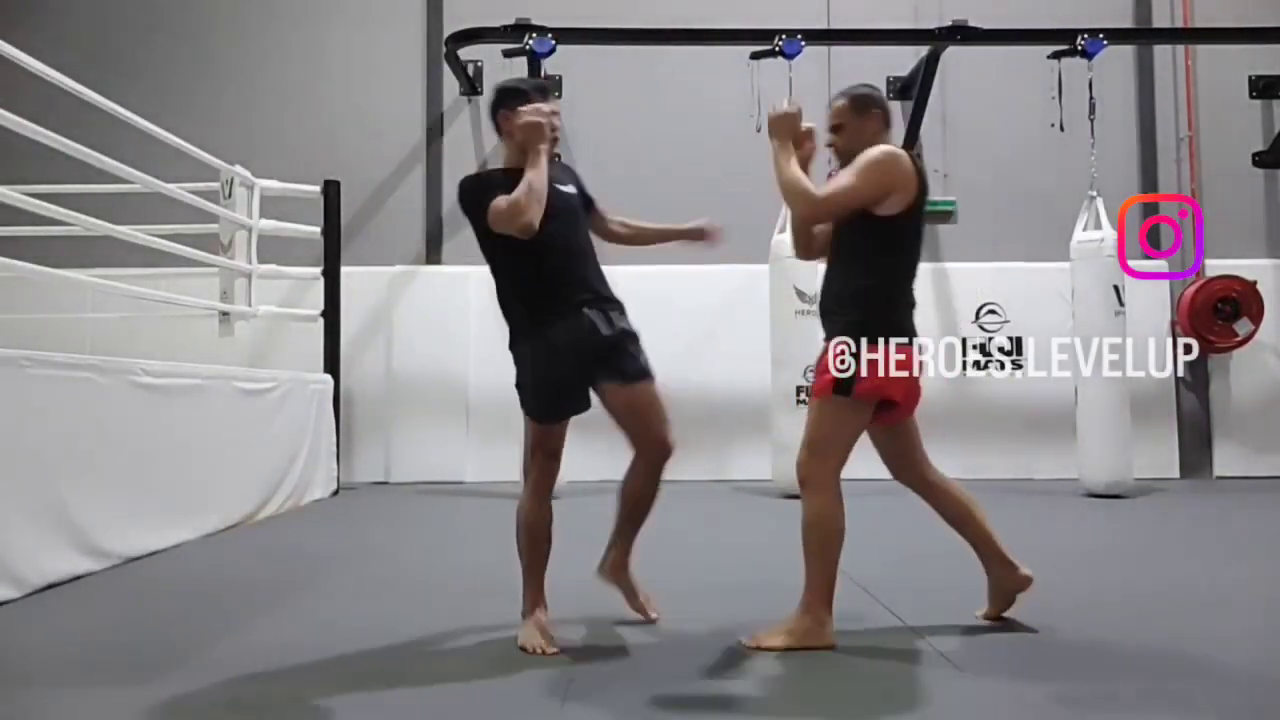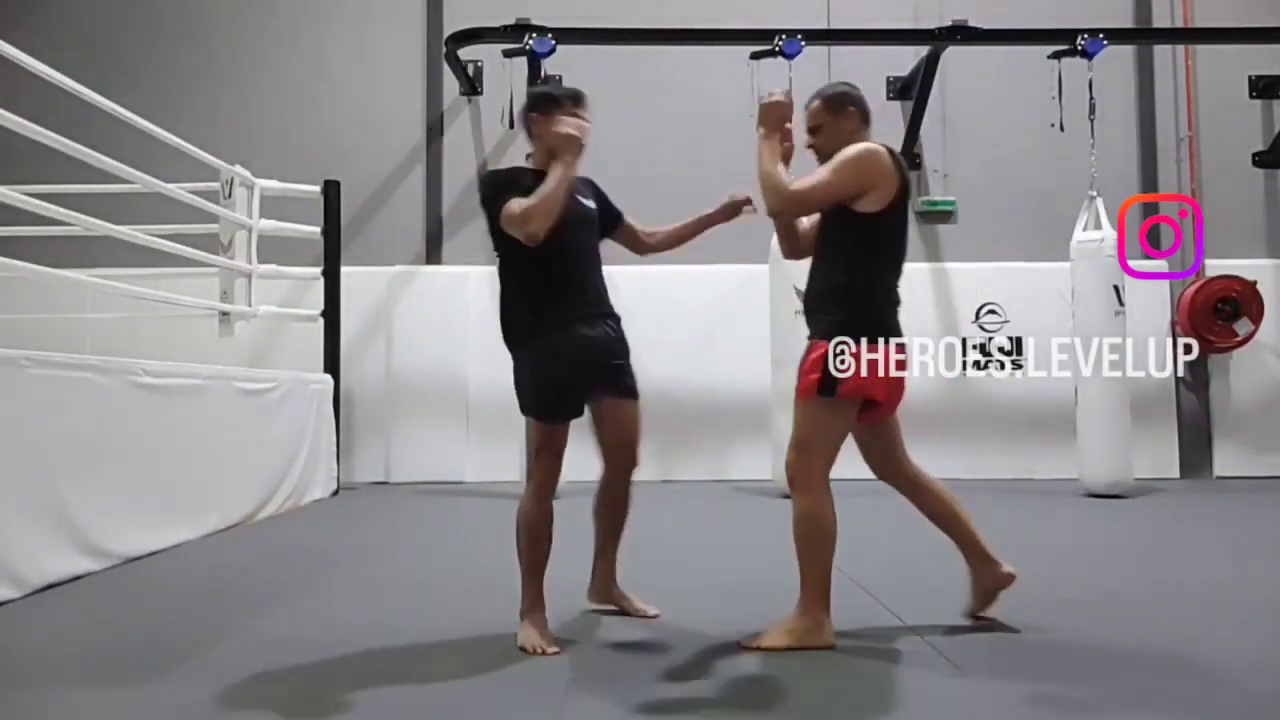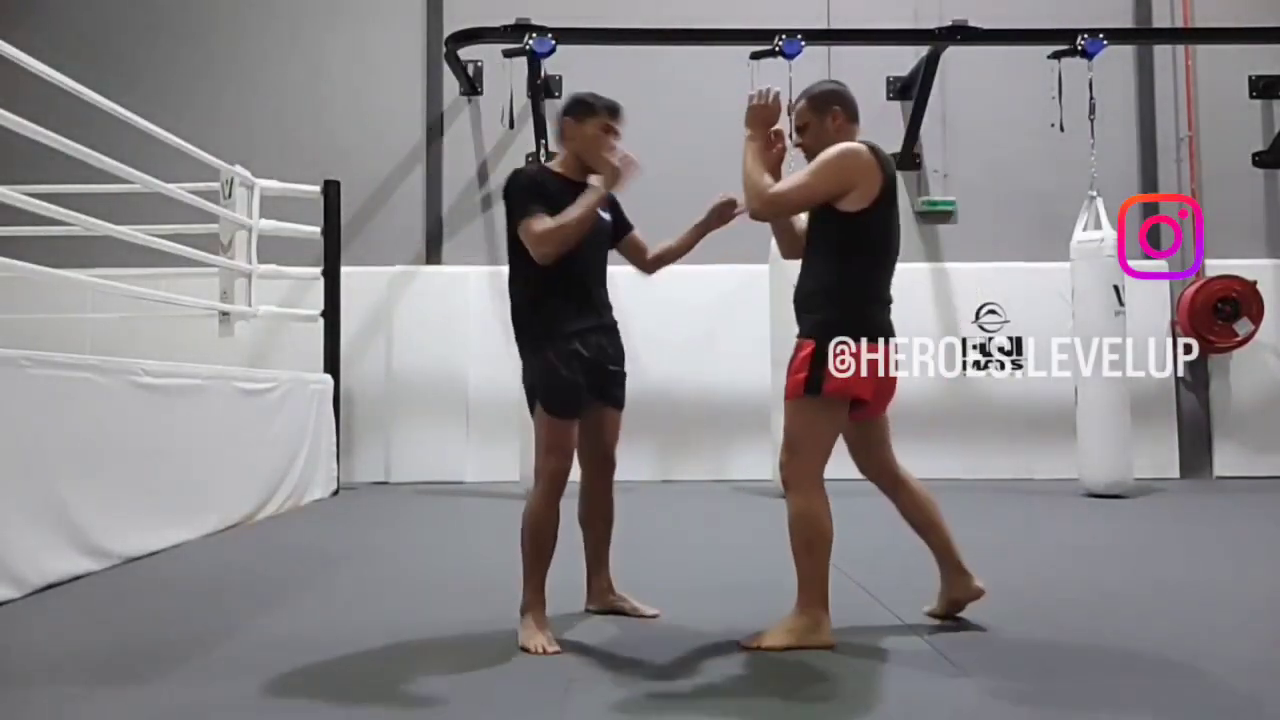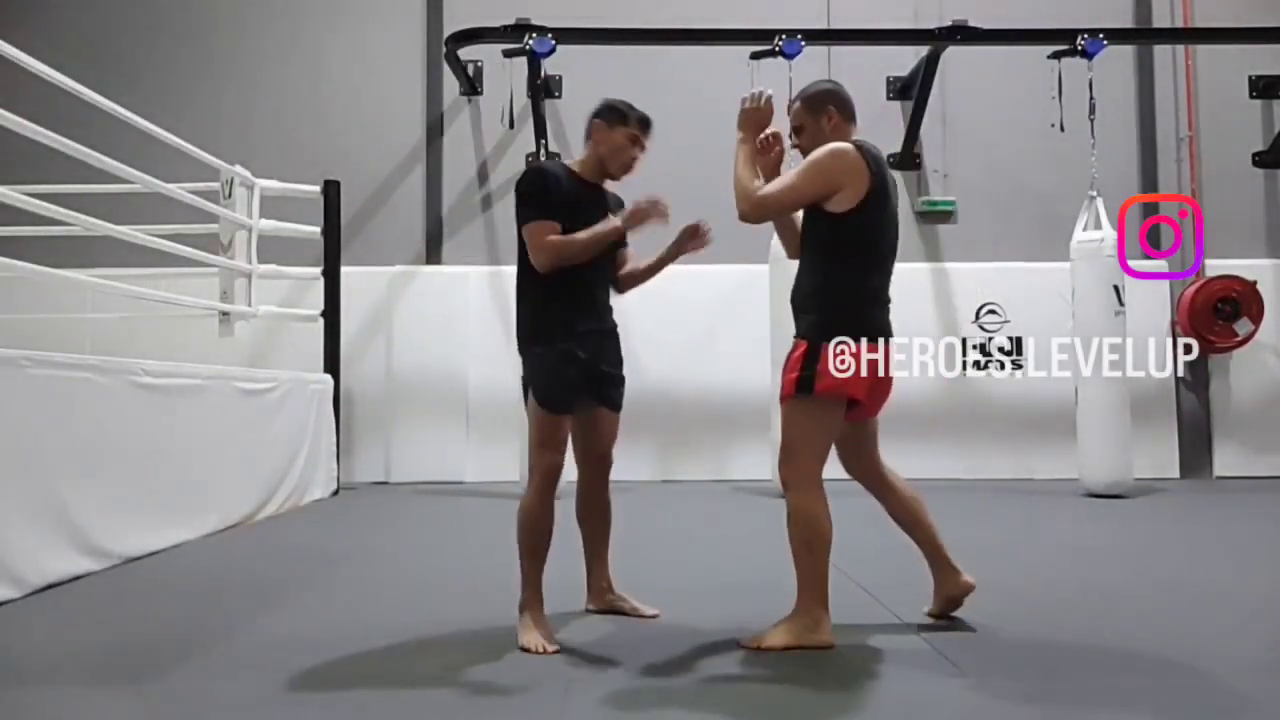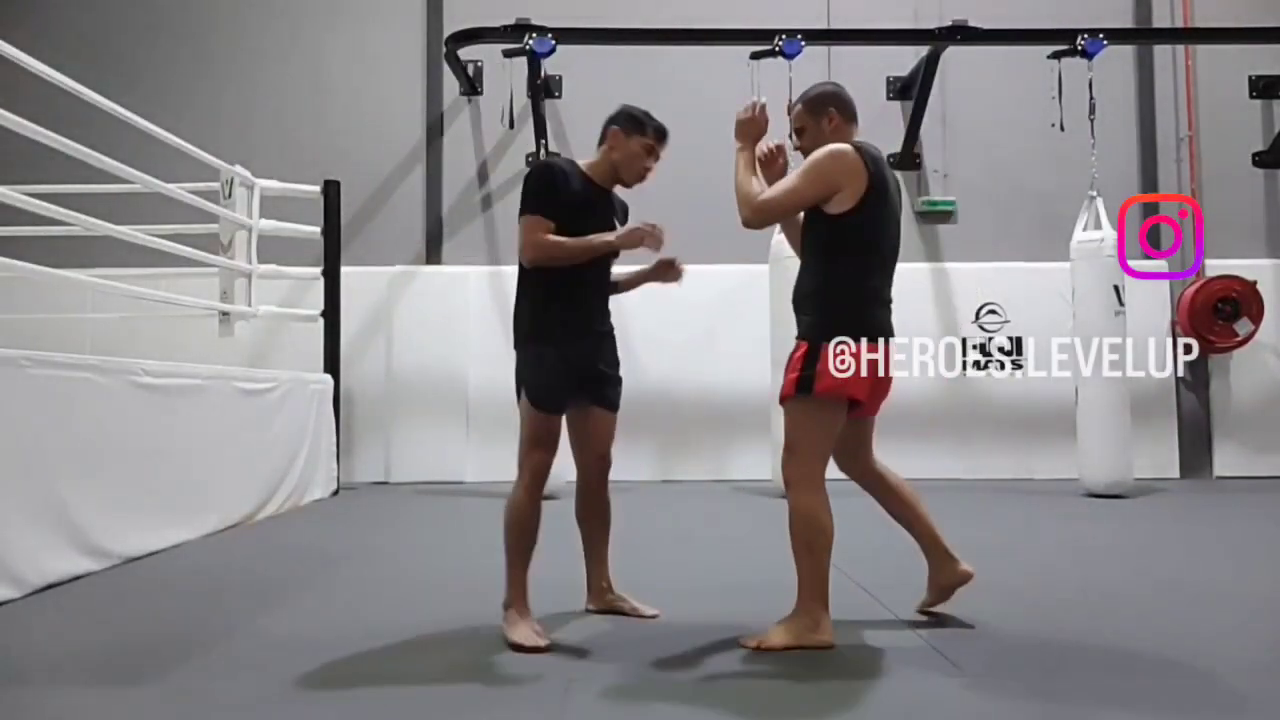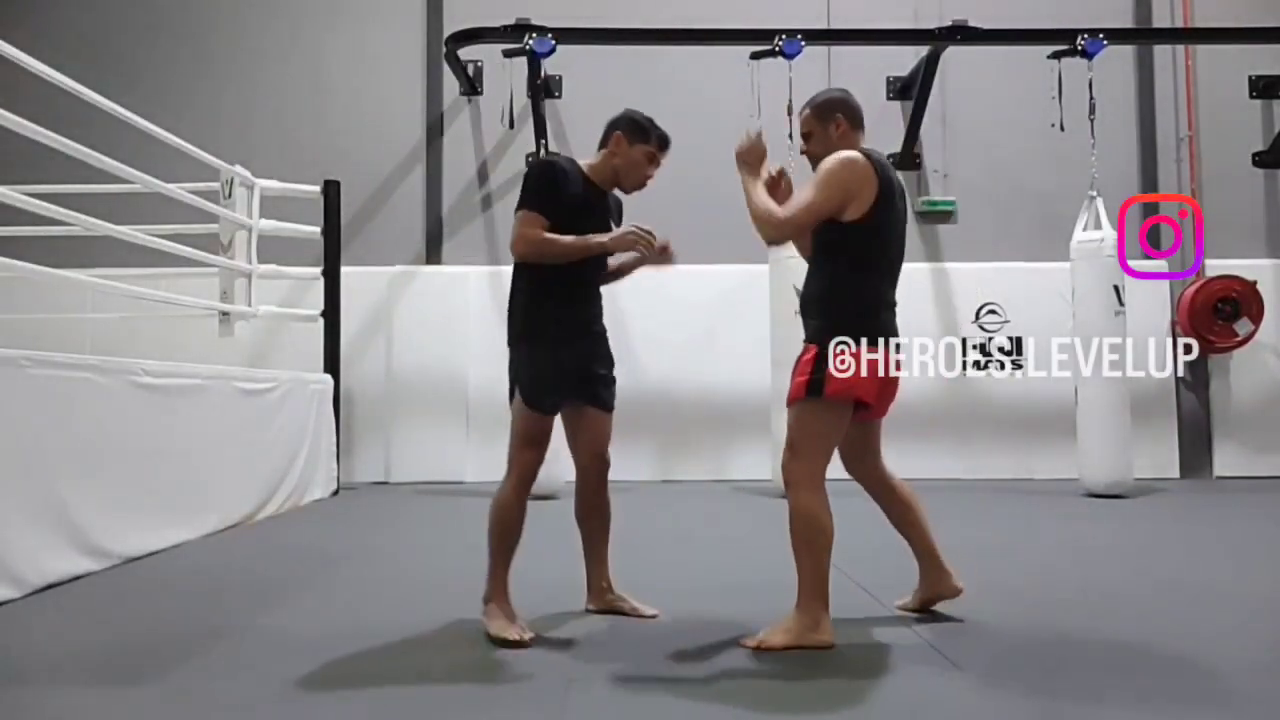
dt=0.1s
person 1, frame 1
left shoulder: (886, 161)
right shoulder: (870, 181)
left elbow: (811, 204)
right elbow: (808, 246)
left wrist: (783, 151)
right wrist: (800, 165)
left hip: (866, 343)
right hip: (880, 345)
left knee: (816, 471)
right knee: (915, 471)
left ankle: (814, 619)
right ankle: (1003, 571)
person 1, frame 2
left shoulder: (867, 158)
right shoulder: (861, 178)
left elbow: (780, 202)
right elbow: (793, 245)
left wrist: (767, 138)
right wrist: (782, 158)
left hip: (847, 340)
right hip: (871, 341)
left knee: (805, 471)
right knee: (896, 467)
left ankle: (812, 619)
right ankle: (985, 569)
person 1, frame 3
left shoulder: (850, 157)
right shoulder: (851, 177)
left elbow: (761, 204)
right elbow: (794, 243)
left wrist: (754, 139)
right wrist: (773, 165)
left hip: (836, 339)
right hip: (862, 339)
left knee: (799, 472)
right knee: (881, 466)
left ankle: (811, 619)
right ankle: (956, 576)
person 1, frame 4
left shoulder: (839, 158)
right shoulder: (870, 170)
left elbow: (750, 209)
right elbow: (804, 246)
left wrist: (747, 140)
right wrist: (773, 174)
left hip: (833, 340)
right hip: (864, 339)
left knee: (798, 472)
right knee: (866, 465)
left ankle: (810, 619)
right ankle: (945, 573)
person 1, frame 5
left shoulder: (838, 160)
right shoulder: (874, 171)
left elbow: (753, 214)
left wrist: (745, 149)
right wrist: (779, 182)
left hip: (833, 340)
right hip: (865, 339)
left knee: (801, 472)
right knee: (858, 463)
left ankle: (811, 618)
right ankle: (944, 564)
person 1, frame 6
left shoulder: (847, 165)
right shoulder: (875, 175)
left elbow: (778, 232)
left wrist: (749, 175)
right wrist: (785, 201)
left hip: (842, 345)
right hip: (869, 343)
left knee: (802, 472)
right knee: (867, 467)
left ankle: (811, 617)
right ankle: (936, 576)
person 2, frame 1
left shoulder: (565, 174)
right shoulder: (479, 188)
left elbow: (609, 227)
right elbow: (523, 222)
left wrist: (685, 231)
right wrist: (536, 154)
left hip: (604, 321)
right hip: (544, 340)
left knee: (657, 445)
right knee: (541, 478)
left ankle: (618, 560)
right ankle: (533, 610)
person 2, frame 2
left shoulder: (587, 189)
right shoulder: (500, 184)
left elbow: (643, 241)
right elbow: (529, 227)
left wrist: (711, 218)
right wrist: (563, 163)
left hip: (602, 333)
right hip: (542, 344)
left knee: (622, 460)
right knee: (543, 477)
left ankle: (604, 582)
right ankle: (531, 612)
person 2, frame 3
left shoulder: (602, 199)
right shoulder: (526, 183)
left elbow: (646, 261)
right elbow: (544, 247)
left wrist: (707, 224)
right wrist: (600, 187)
left hip: (602, 339)
right hip: (550, 345)
left knee: (601, 470)
right knee: (553, 475)
left ankle: (600, 587)
right ankle: (532, 611)
person 2, frame 4
left shoulder: (613, 201)
right shoulder: (544, 179)
right elbow: (543, 255)
left wrist: (673, 251)
right wrist: (621, 224)
left hip: (602, 342)
right hip: (550, 343)
left knee: (598, 469)
right knee: (545, 474)
left ankle: (601, 587)
right ankle: (530, 609)
person 2, frame 5
left shoulder: (614, 208)
right shoulder: (551, 177)
right elbow: (532, 252)
left wrist: (649, 273)
right wrist: (617, 241)
left hip: (596, 343)
right hip: (546, 344)
left knee: (596, 470)
right knee: (534, 473)
left ankle: (599, 587)
right ankle: (515, 605)
person 2, frame 6
left shoulder: (611, 203)
right shoulder: (552, 173)
right elbow: (524, 246)
left wrist: (636, 257)
right wrist: (610, 241)
left hip: (589, 341)
right hip: (539, 340)
left knee: (595, 466)
right knee: (524, 468)
left ankle: (600, 587)
right ankle: (495, 596)
